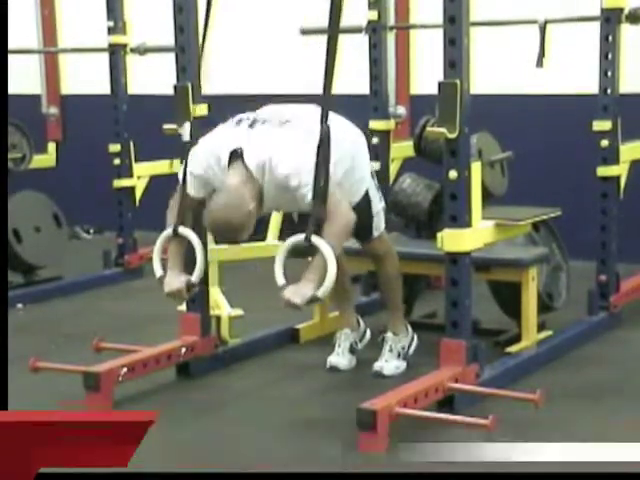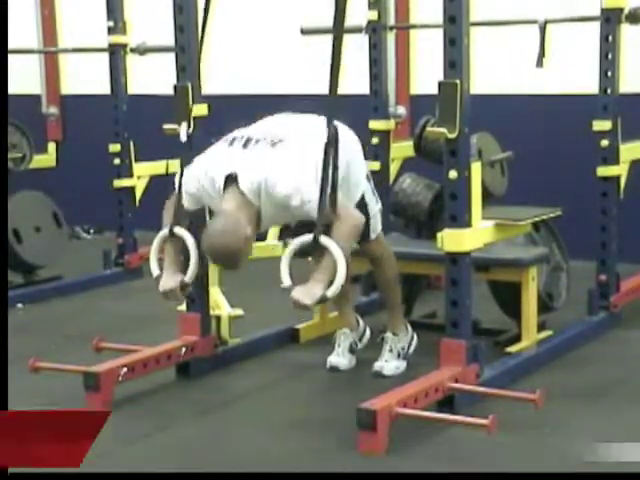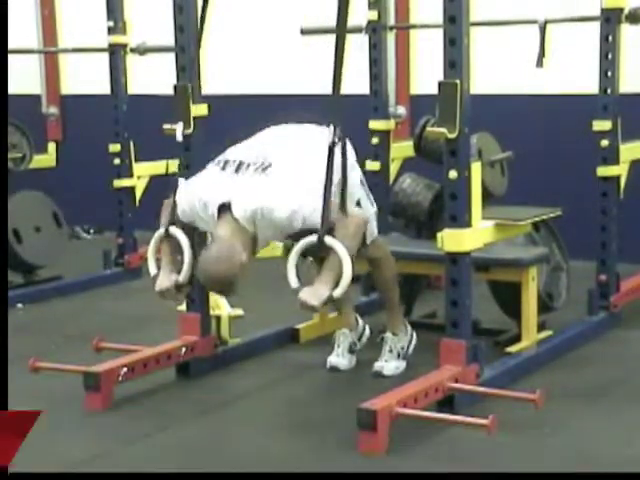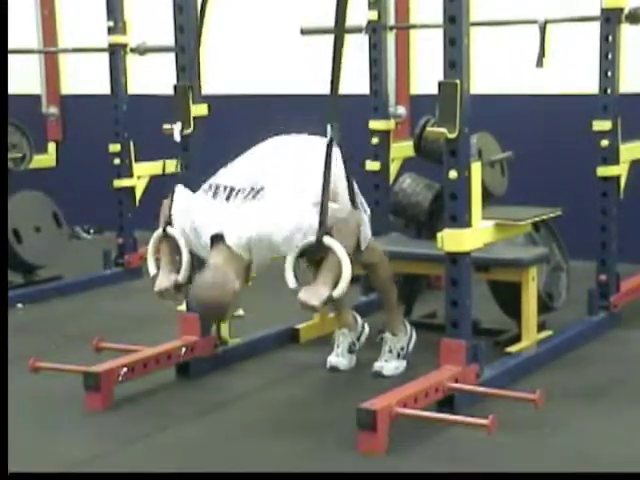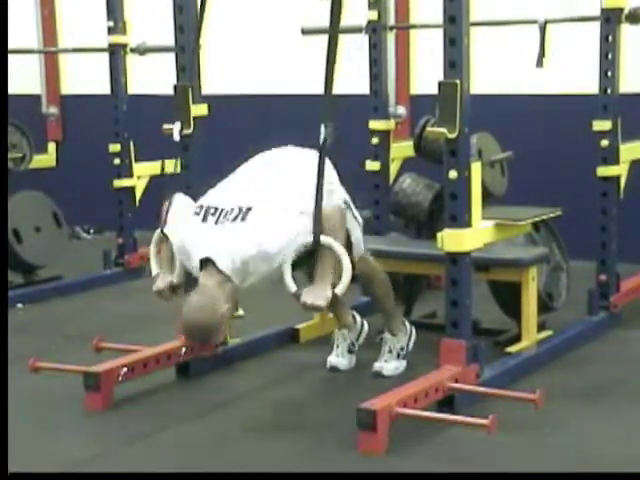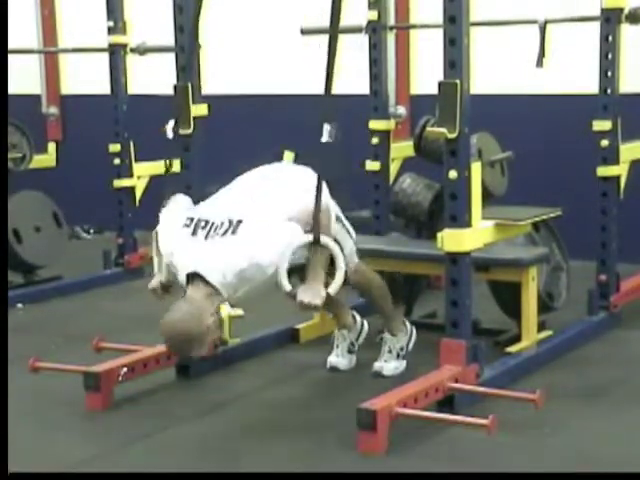
dt=0.1s
person 1, frame 1
left shoulder: (290, 164)
right shoulder: (206, 158)
left elbow: (342, 218)
right elbow: (180, 203)
left wrist: (309, 283)
right wrist: (174, 270)
left hip: (344, 157)
right hip: (313, 165)
left knee: (375, 246)
left ankle: (399, 333)
right ankle: (351, 328)
person 1, frame 2
left shoulder: (285, 184)
right shoulder: (202, 177)
left elbow: (352, 221)
right elbow: (172, 205)
left wrist: (317, 284)
right wrist: (171, 269)
left hip: (339, 152)
left knee: (372, 246)
right knee: (321, 251)
left ankle: (399, 332)
right ankle: (351, 328)
person 1, frame 3
left shoulder: (280, 205)
right shoulder: (196, 199)
left elbow: (355, 220)
right elbow: (170, 206)
left wrist: (322, 286)
right wrist: (167, 269)
left hip: (331, 158)
left knee: (370, 250)
left ankle: (399, 333)
right ankle: (350, 328)
person 1, frame 4
left shoulder: (270, 229)
right shoulder: (190, 223)
left elbow: (345, 217)
right elbow: (168, 203)
left wrist: (323, 284)
right wrist: (166, 269)
left knee: (363, 253)
right knee: (316, 258)
left ankle: (398, 331)
right ankle: (349, 327)
person 1, frame 5
left shoulder: (259, 248)
right shoulder: (185, 241)
left elbow: (332, 212)
right elbow: (171, 204)
left wrist: (323, 286)
right wrist: (165, 271)
left hip: (313, 177)
left knee: (356, 264)
right knee: (312, 265)
left ankle: (397, 332)
right ankle: (348, 326)
person 1, frame 6
left shoulder: (247, 264)
right shoulder: (170, 246)
left elbow: (315, 208)
right elbow: (176, 202)
left wrist: (315, 282)
right wrist: (160, 273)
left knee: (349, 270)
left ankle: (398, 332)
right ankle: (348, 327)
